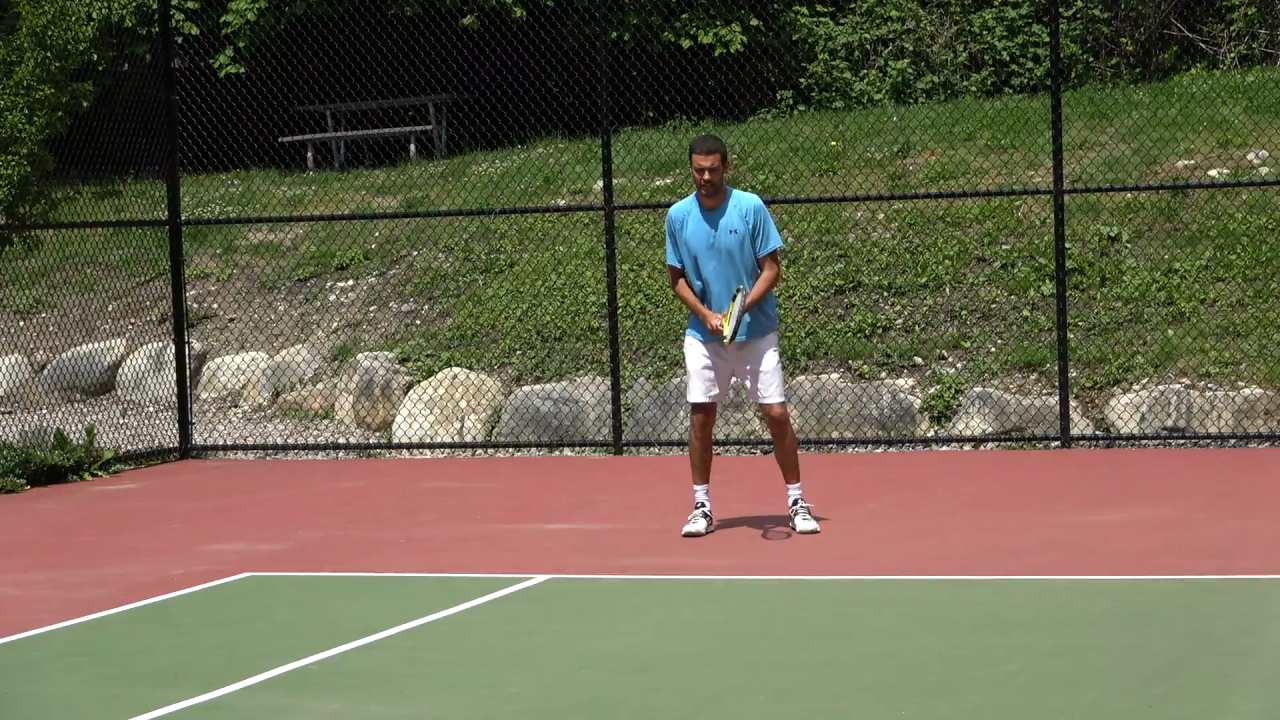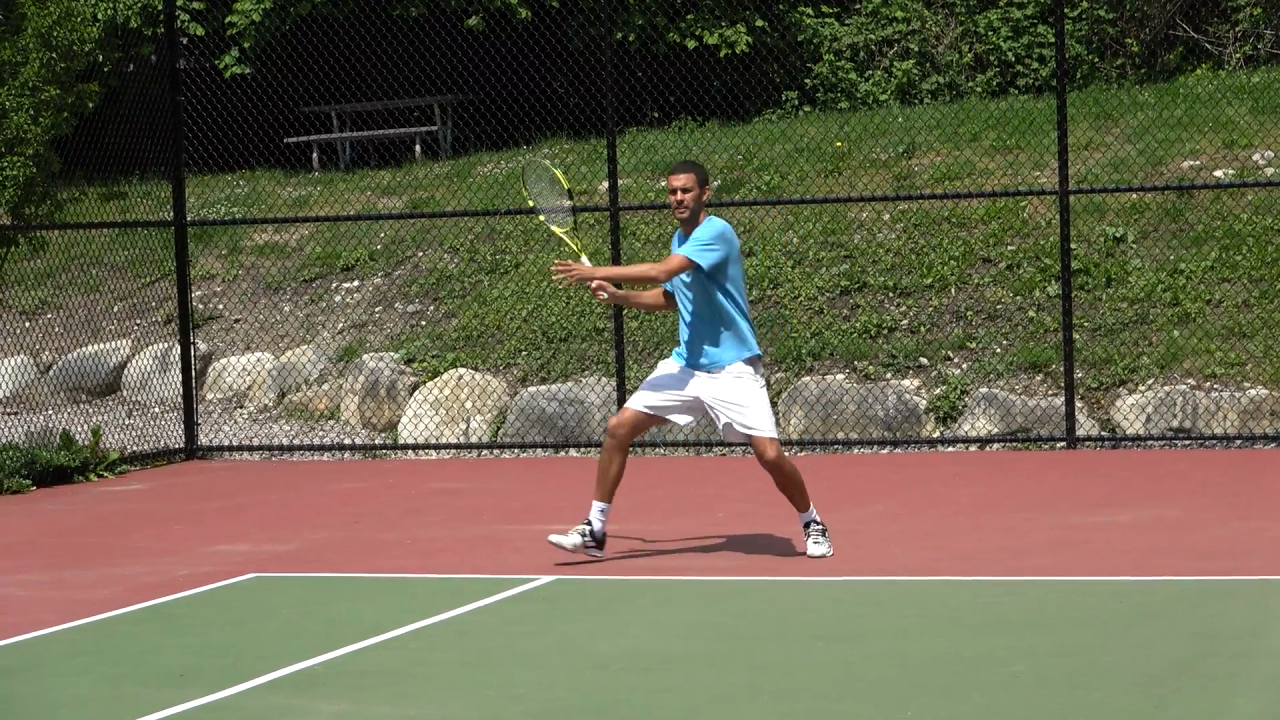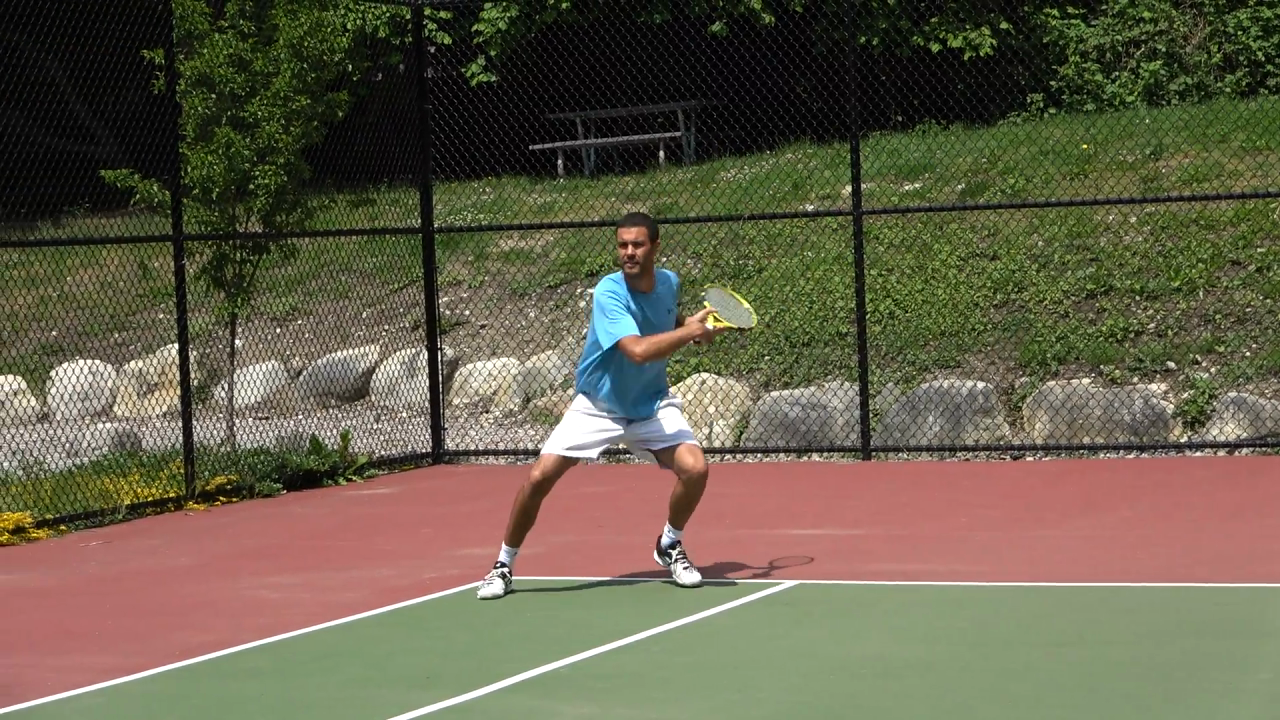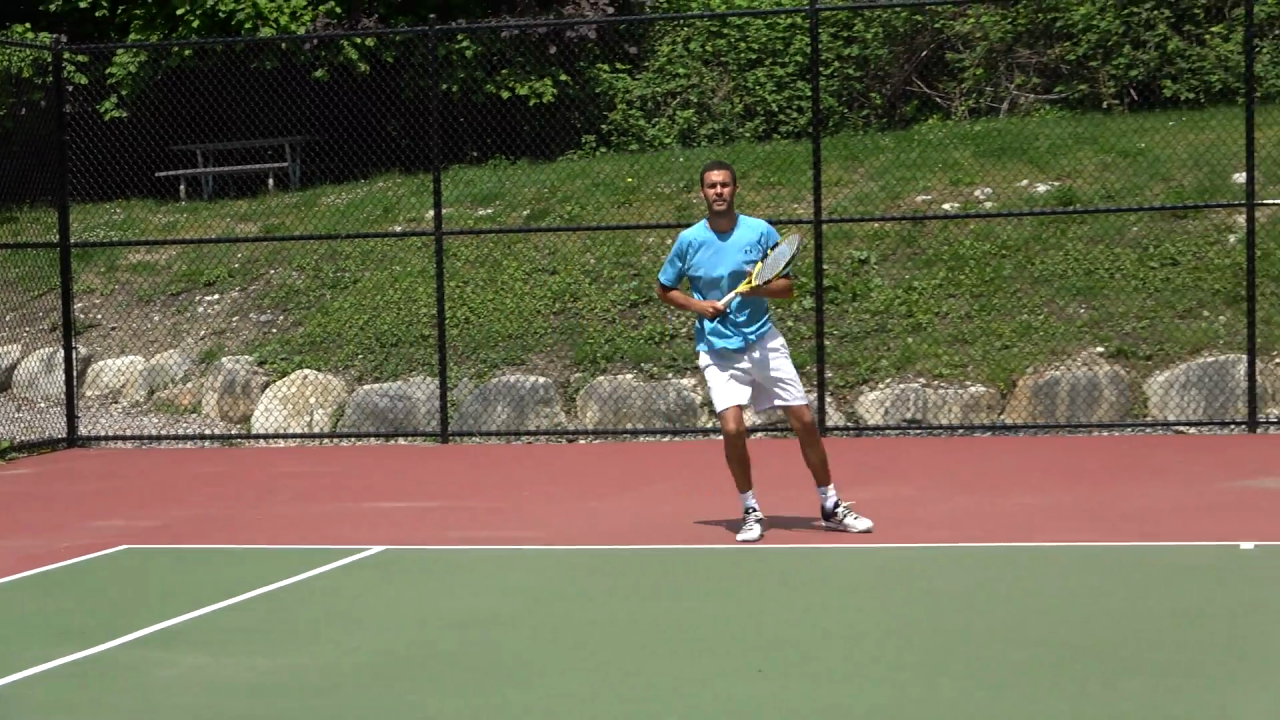
dt=1s
person 1, frame 1
left shoulder: (751, 207)
right shoulder: (677, 216)
left elbow: (771, 269)
right elbow: (677, 276)
left wrist: (739, 310)
right wrist: (705, 315)
left hip: (756, 333)
right hip: (703, 334)
left knee: (776, 414)
right knee: (701, 417)
left ankle: (796, 502)
right ankle: (702, 506)
person 1, frame 2
left shoulder: (717, 232)
right shoulder: (677, 236)
left elbow: (667, 270)
right elbow: (663, 296)
left wrist: (597, 272)
right wrist: (615, 294)
left hip: (732, 366)
right hip: (686, 363)
left knee: (770, 453)
right knee: (618, 429)
left ankle: (812, 523)
right ankle: (594, 530)
person 1, frame 3
left shoulder: (666, 281)
right shoulder: (608, 293)
right elbow: (639, 352)
left wrist: (689, 324)
right wrist: (686, 331)
left hip: (653, 404)
right hip: (599, 404)
left knee: (695, 469)
right knee: (541, 476)
left ankle: (671, 545)
right ankle: (502, 565)
person 1, frame 4
left shoulder: (762, 231)
right shoulder: (688, 241)
left elbow: (786, 286)
right elbow: (664, 290)
left wrist: (759, 289)
right wrist: (700, 306)
left hip: (764, 342)
right hip: (720, 350)
left knee: (805, 421)
right knee: (732, 428)
left ankle: (833, 505)
right ankle: (750, 510)
